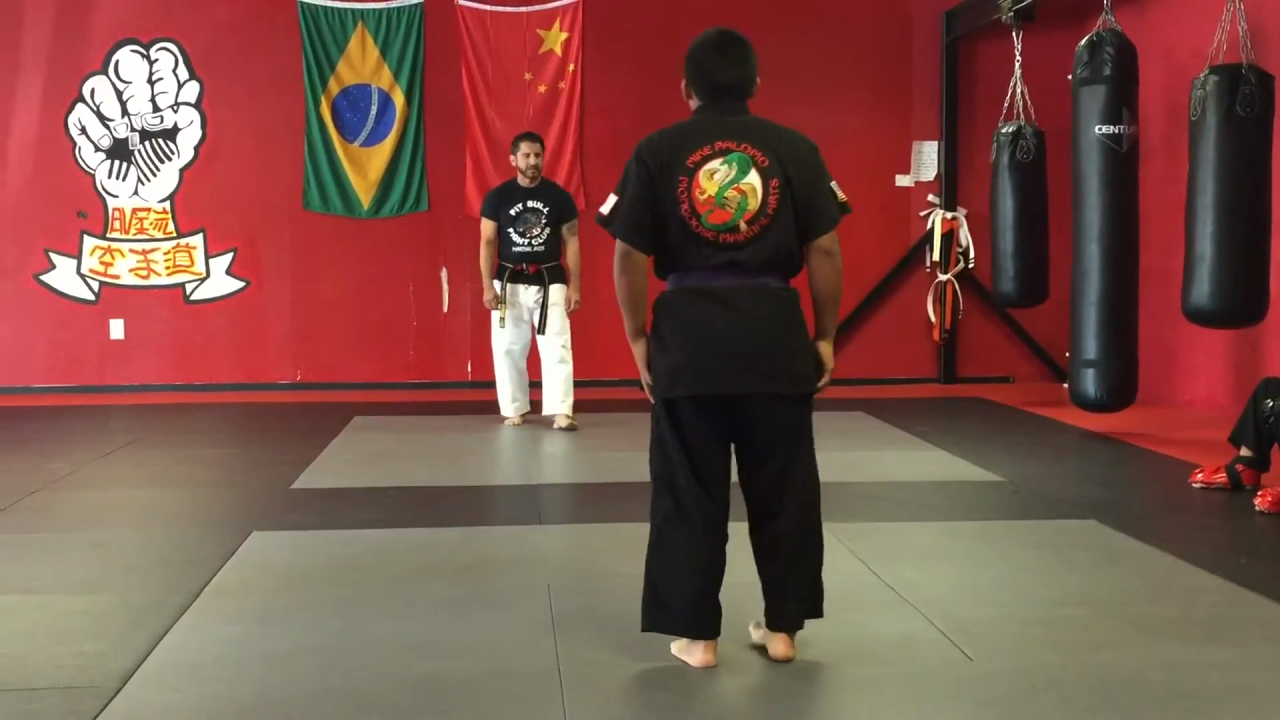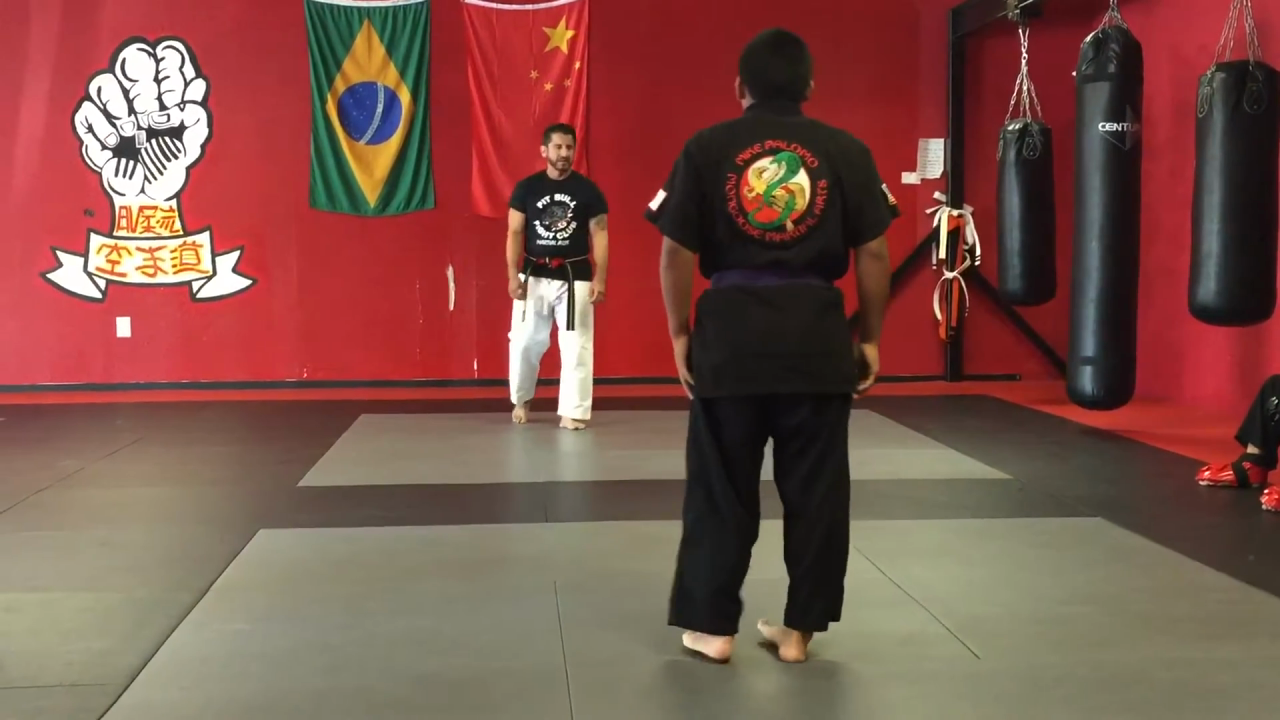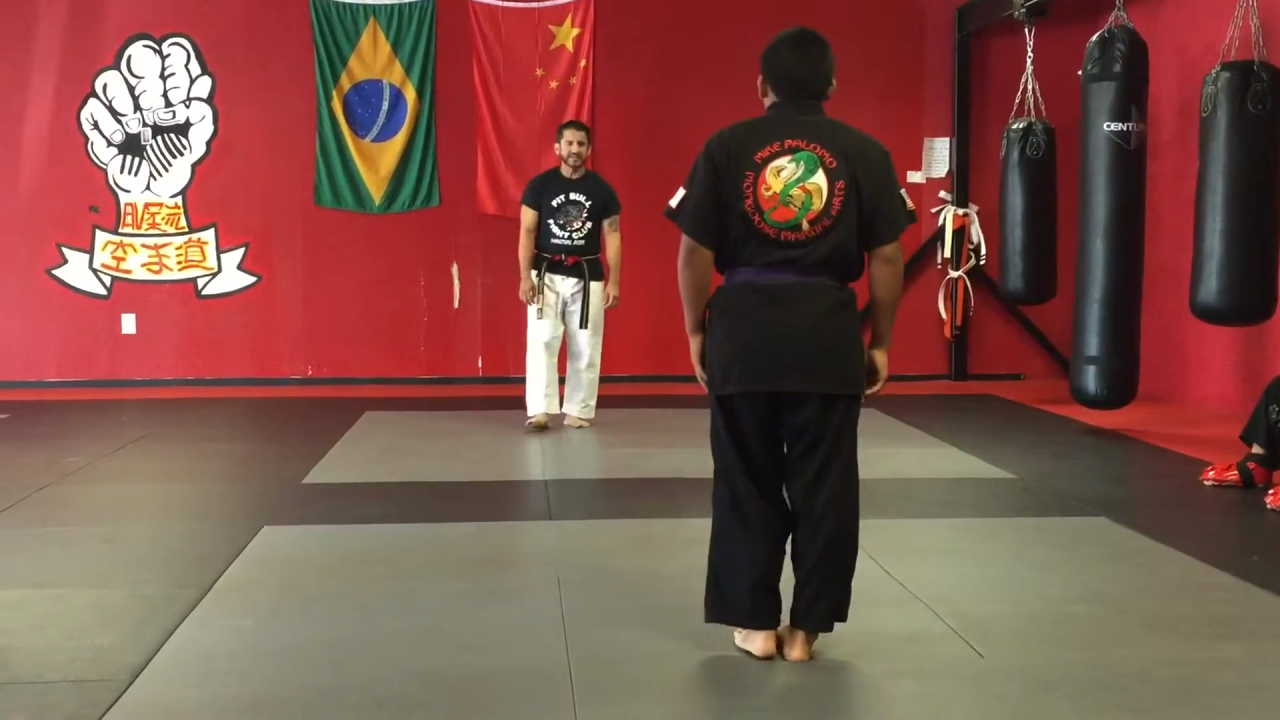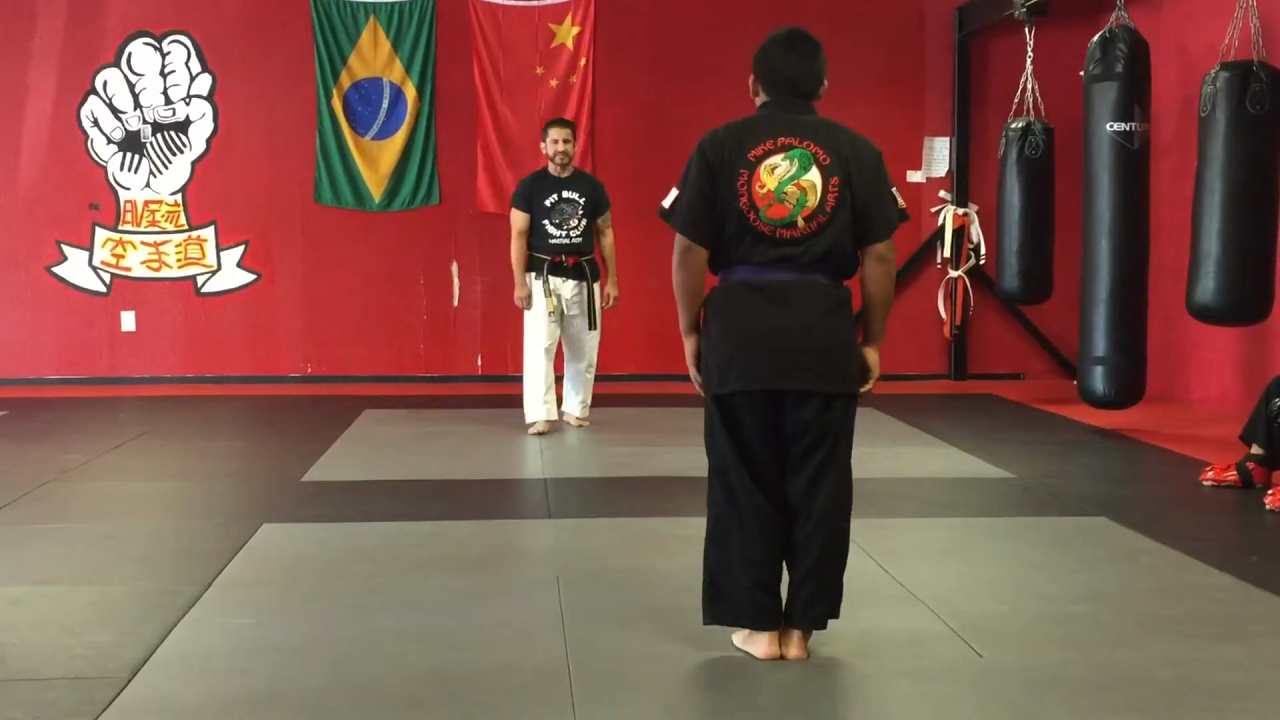
dt=0.4s
person 1, frame 1
left shoulder: (658, 150)
right shoulder: (794, 148)
left elbow: (629, 256)
right elbow: (824, 251)
left wrist: (638, 336)
right wrist: (825, 334)
left hip: (689, 333)
right hip: (776, 331)
left knee: (689, 491)
right knee: (784, 489)
left ankle: (696, 633)
right ankle: (782, 627)
person 1, frame 2
left shoulder: (707, 148)
right shoulder: (845, 150)
left elbow: (676, 253)
right elbow: (873, 254)
left wrist: (680, 334)
right wrist: (870, 337)
left hip: (730, 331)
right hip: (816, 333)
left knee: (721, 487)
right knee: (816, 487)
left ankle: (713, 625)
right ankle: (798, 627)
person 1, frame 3
left shoulder: (727, 146)
right shoulder: (864, 152)
left elbow: (694, 251)
right elbow: (887, 258)
left wrist: (696, 330)
right wrist: (880, 342)
left hip: (743, 330)
right hip: (828, 334)
left knee: (746, 484)
right knee: (825, 487)
left ankle: (755, 623)
right ankle: (805, 627)
person 1, frame 4
left shoulder: (719, 146)
right shoulder: (856, 150)
left elbow: (688, 250)
right elbow: (880, 255)
left wrist: (689, 333)
right wrist: (873, 340)
left hip: (739, 330)
right hip: (824, 332)
left knee: (743, 484)
right knee: (821, 486)
left ankle: (758, 624)
right ankle: (801, 627)
person 2, frame 1
left shoulder: (559, 197)
right shoulder: (498, 197)
left elbow: (571, 242)
right elbow: (487, 242)
left wrist: (574, 286)
right wrist: (488, 285)
left hip: (550, 282)
right hip: (510, 282)
left knee: (556, 347)
right knee: (508, 350)
left ankle: (560, 412)
right ankle: (513, 409)
person 2, frame 2
left shoulder: (588, 190)
right shoulder: (526, 188)
left elbow: (600, 234)
right elbow: (514, 233)
left wrist: (599, 277)
right wrist: (513, 275)
left hip: (574, 276)
right hip: (533, 275)
left knee: (576, 346)
right knee: (524, 343)
left ankle: (573, 412)
right ankle: (521, 400)
person 2, frame 3
left shoulder: (602, 189)
right shoulder: (540, 185)
left elbow: (612, 237)
right elbow: (527, 231)
left wrist: (613, 281)
right wrist: (525, 276)
left hip: (587, 276)
right hip: (547, 273)
left knee: (586, 348)
right knee: (541, 341)
left ankle: (578, 410)
right ankle: (541, 410)
person 2, frame 4
left shoulder: (592, 186)
right shoulder: (529, 186)
left elbow: (605, 234)
right elbow: (518, 235)
left wrist: (611, 280)
right wrist: (520, 282)
left hip: (584, 276)
right hip: (542, 275)
left knee: (583, 350)
right knee: (539, 346)
left ankle: (575, 409)
right ankle: (540, 416)
